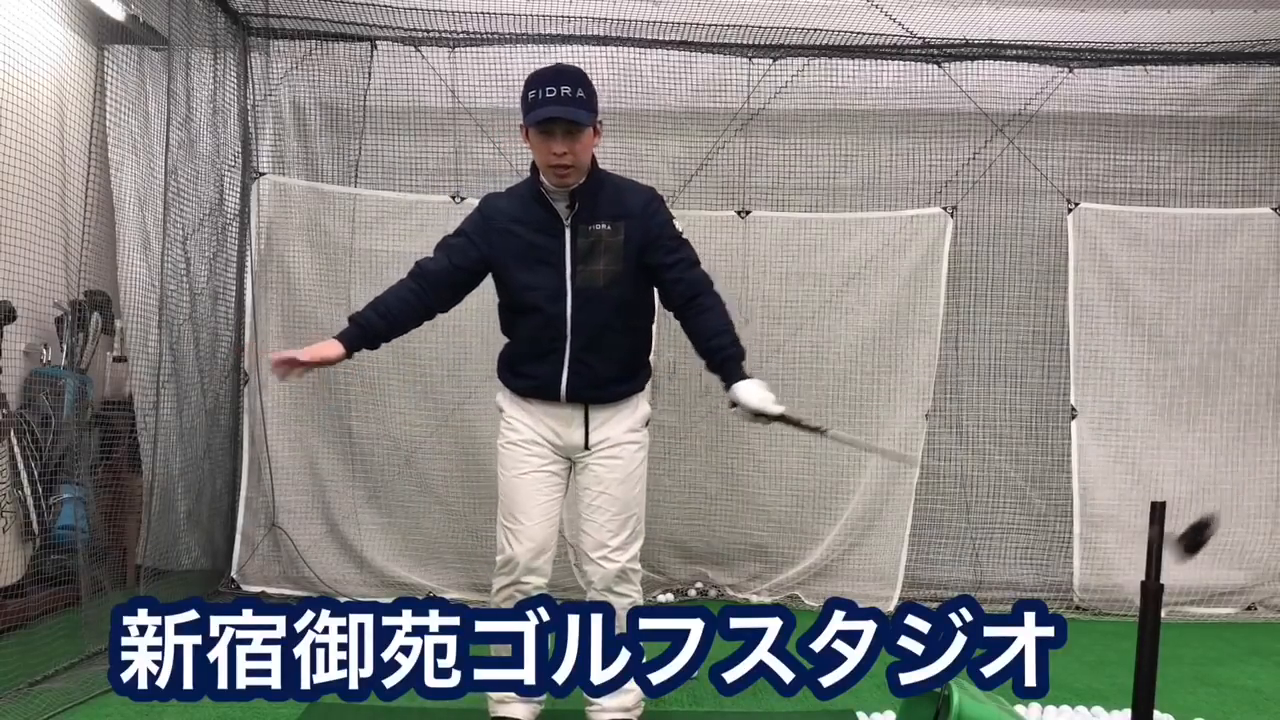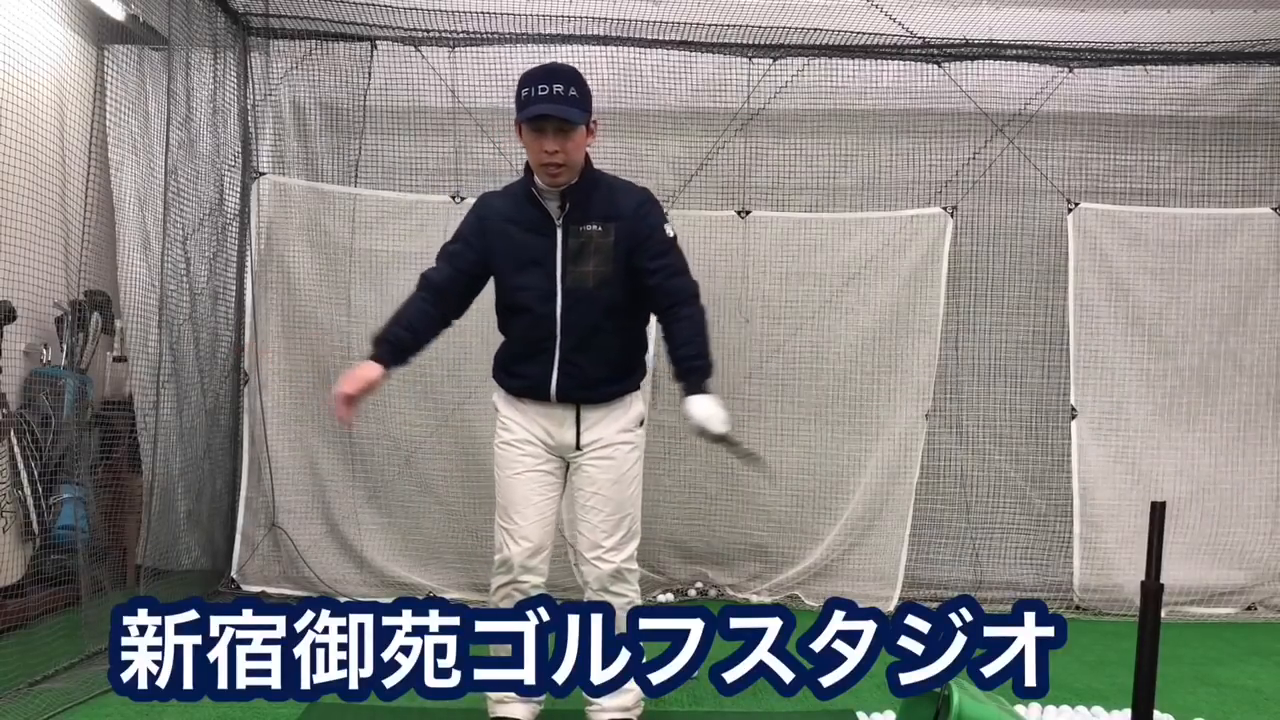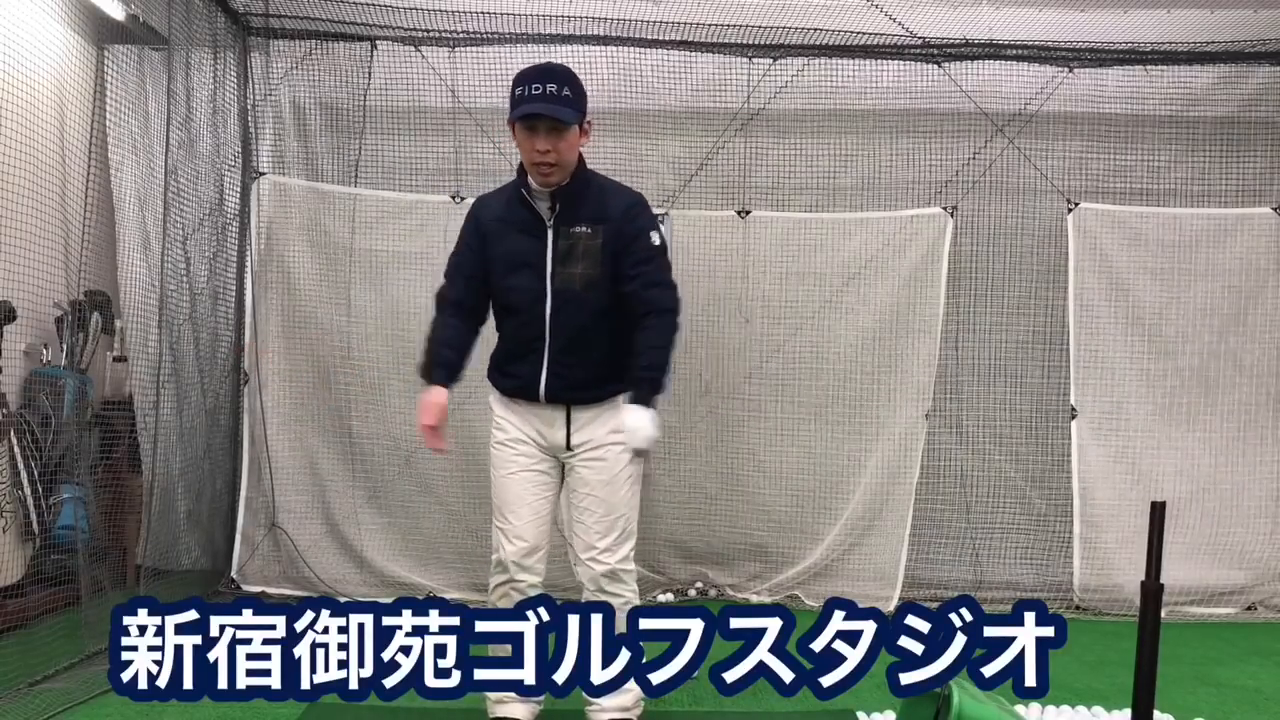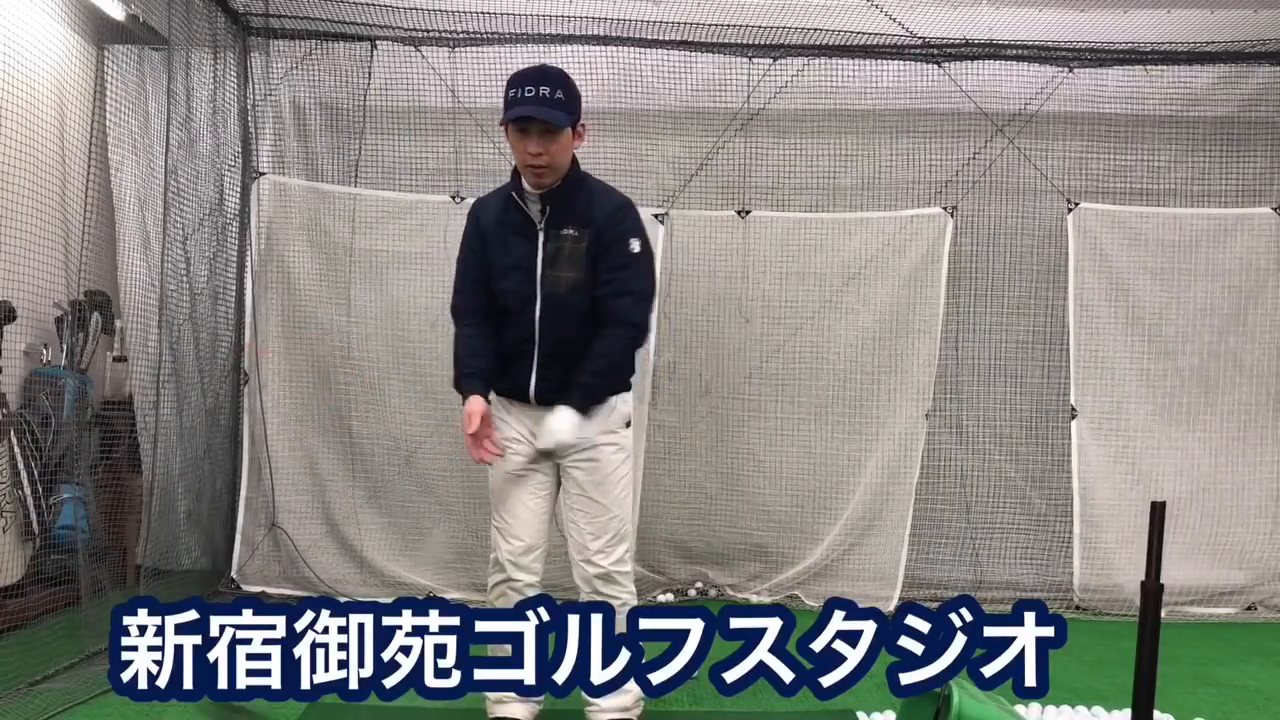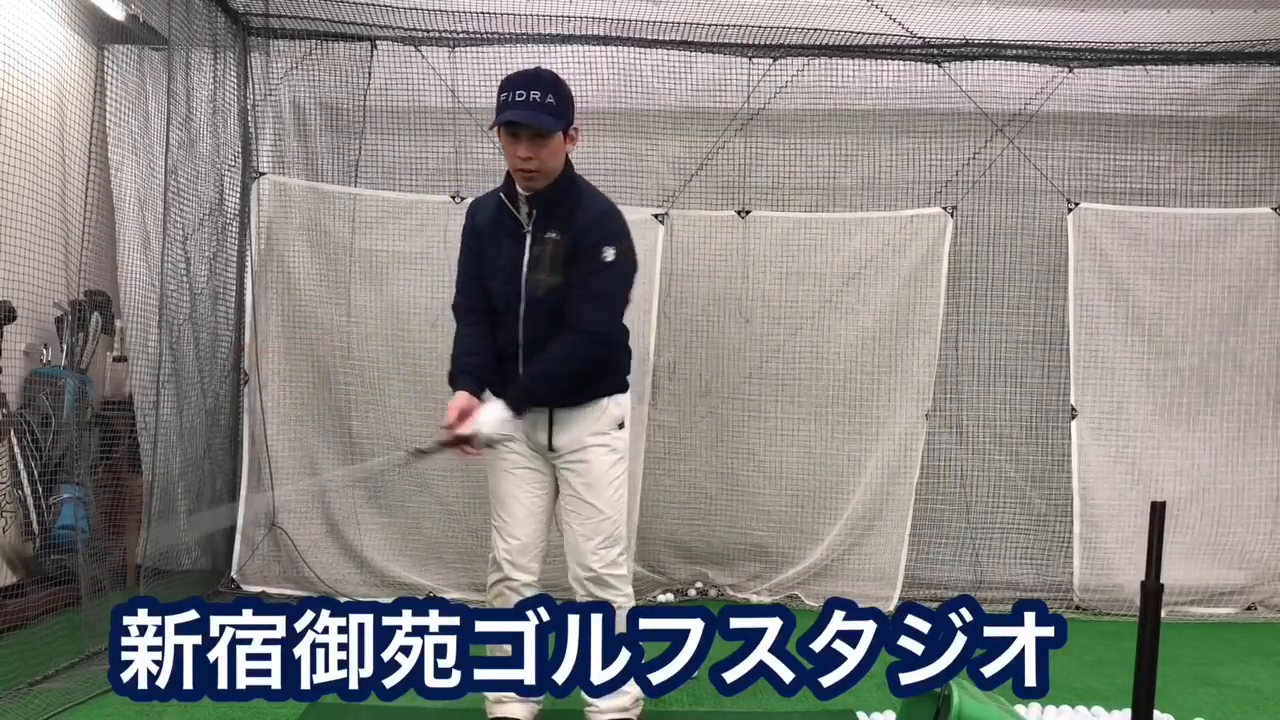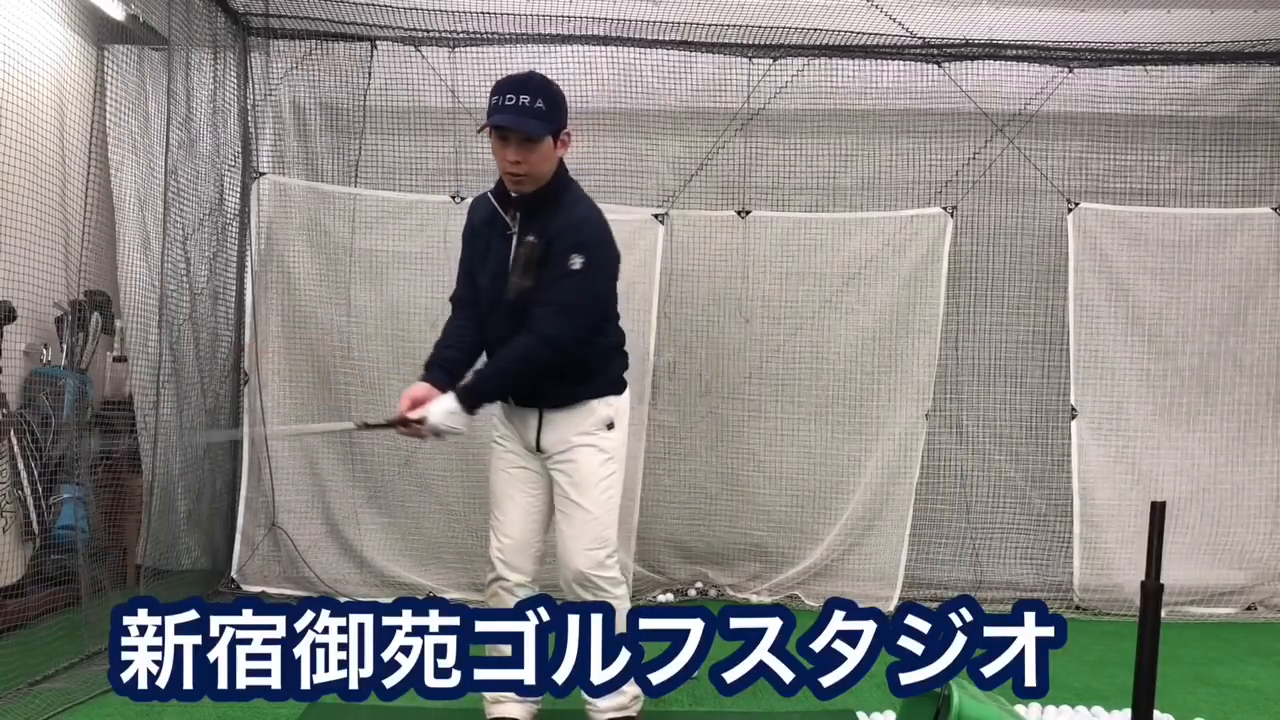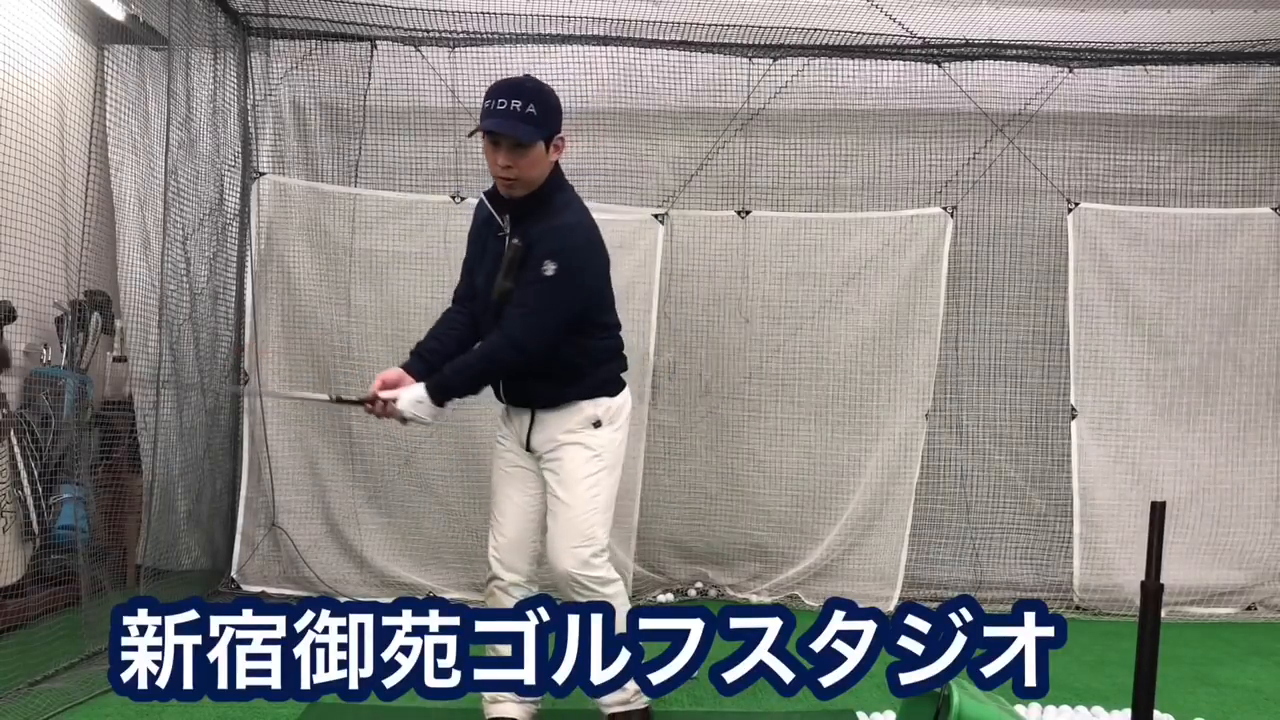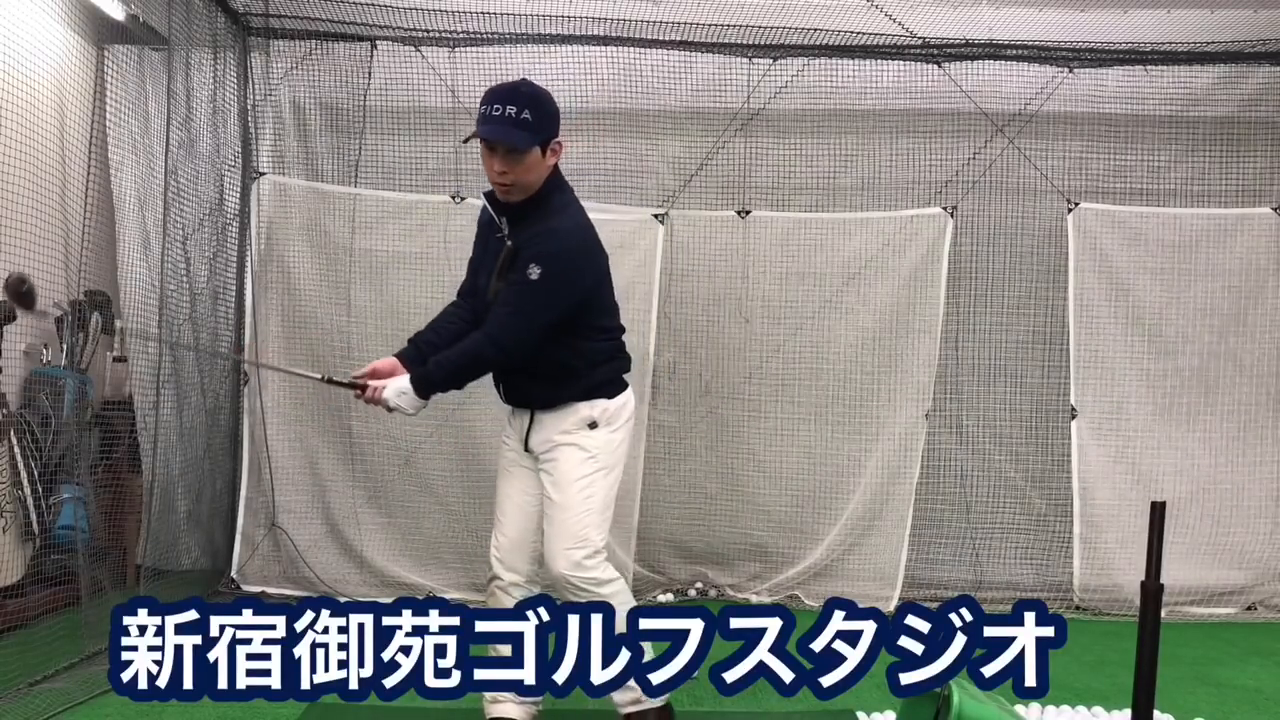
dt=0.1s
person 1, frame 1
left shoulder: (638, 208)
right shoulder: (500, 215)
left elbow: (691, 294)
right elbow: (432, 282)
left wrist: (736, 375)
right wrist: (348, 340)
left hip: (616, 416)
right hip: (529, 414)
left knee: (612, 567)
right knee: (520, 564)
person 1, frame 2
left shoulder: (631, 209)
right shoulder: (495, 214)
left elbow: (677, 300)
right elbow: (440, 293)
left wrist: (697, 388)
right wrist: (380, 358)
left hip: (610, 416)
right hip: (524, 414)
left knee: (609, 567)
right knee: (518, 564)
person 1, frame 3
left shoulder: (622, 211)
right shoulder: (490, 215)
left elbow: (653, 313)
right elbow: (459, 306)
left wrist: (639, 401)
right wrist: (438, 380)
left hip: (603, 414)
right hip: (517, 414)
left knee: (606, 567)
right knee: (515, 566)
person 1, frame 4
left shoulder: (612, 215)
right shoulder: (488, 216)
left elbow: (625, 322)
right elbow: (471, 313)
left wrist: (574, 410)
right wrist: (473, 392)
left hip: (595, 416)
right hip: (514, 415)
left knee: (603, 568)
right knee: (513, 566)
person 1, frame 5
left shoulder: (598, 220)
right shoulder: (486, 215)
left elbow: (589, 333)
right elbow: (474, 315)
left wrist: (503, 403)
right wrist: (471, 392)
left hip: (592, 415)
right hip: (518, 417)
left knee: (598, 567)
right knee: (513, 566)
person 1, frame 6
left shoulder: (581, 226)
right shoulder: (484, 215)
left elbow: (549, 338)
right elbow: (468, 312)
left wrist: (460, 400)
right wrist: (434, 381)
left hip: (584, 414)
right hip: (511, 416)
left knee: (589, 566)
right knee: (508, 568)
person 1, frame 7
left shoulder: (567, 233)
right shoulder: (492, 213)
left elbow: (518, 340)
right elbow: (468, 309)
left wrist: (431, 392)
right wrist: (415, 368)
left hip: (584, 414)
right hip: (520, 415)
left knee: (579, 559)
right knee: (508, 567)
person 1, frame 8
left shoulder: (563, 237)
right shoulder: (497, 214)
left elbow: (505, 339)
right elbow: (470, 308)
left wrist: (418, 385)
right wrist: (407, 360)
left hip: (584, 415)
right hip: (525, 415)
left knee: (575, 560)
right knee: (510, 567)
